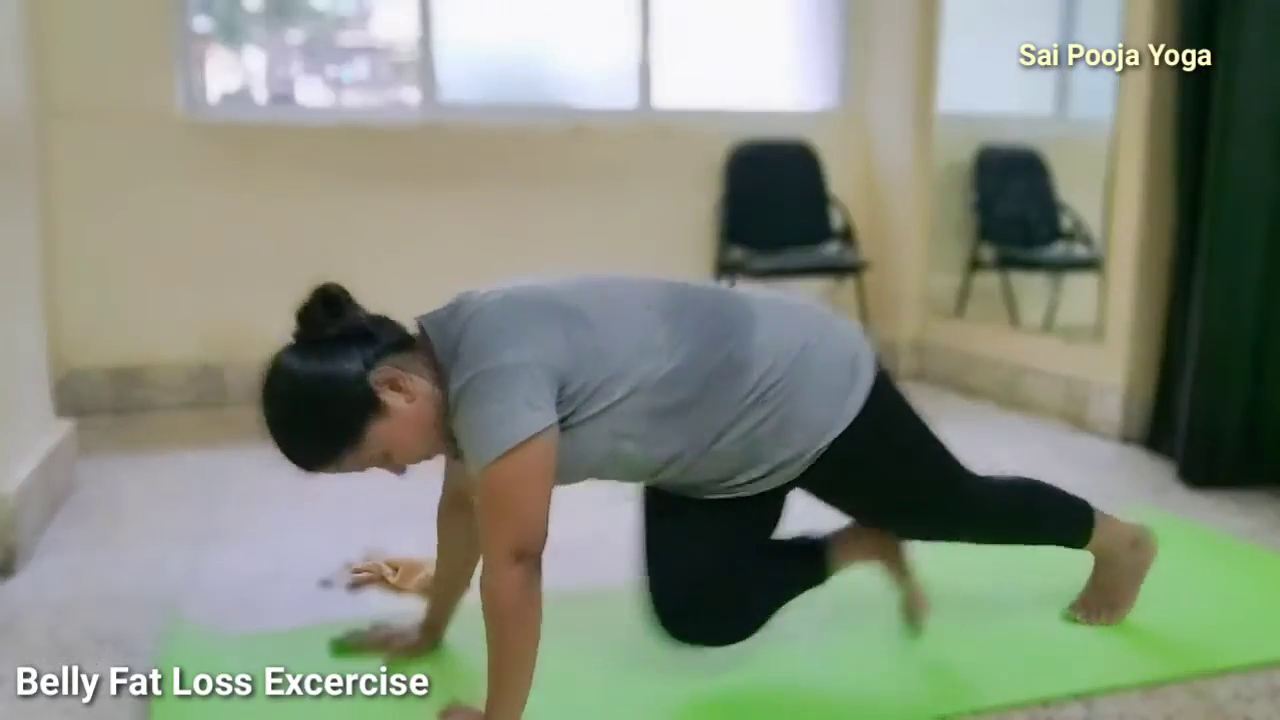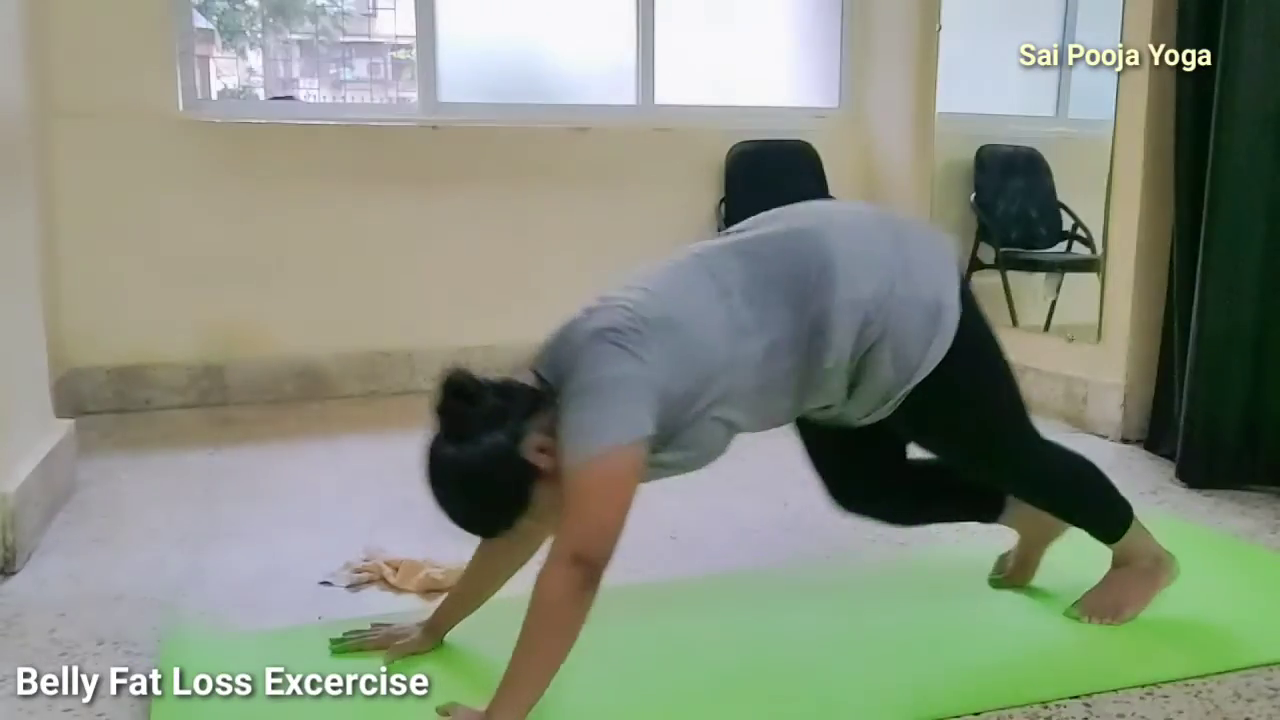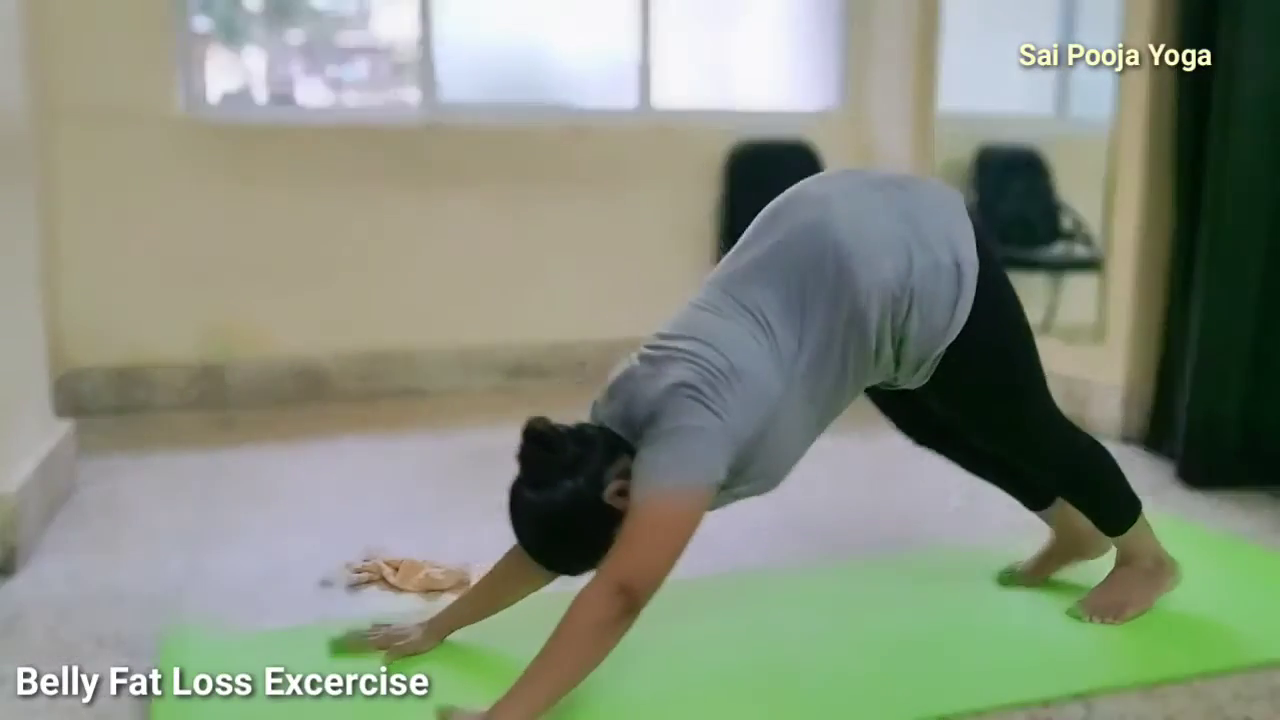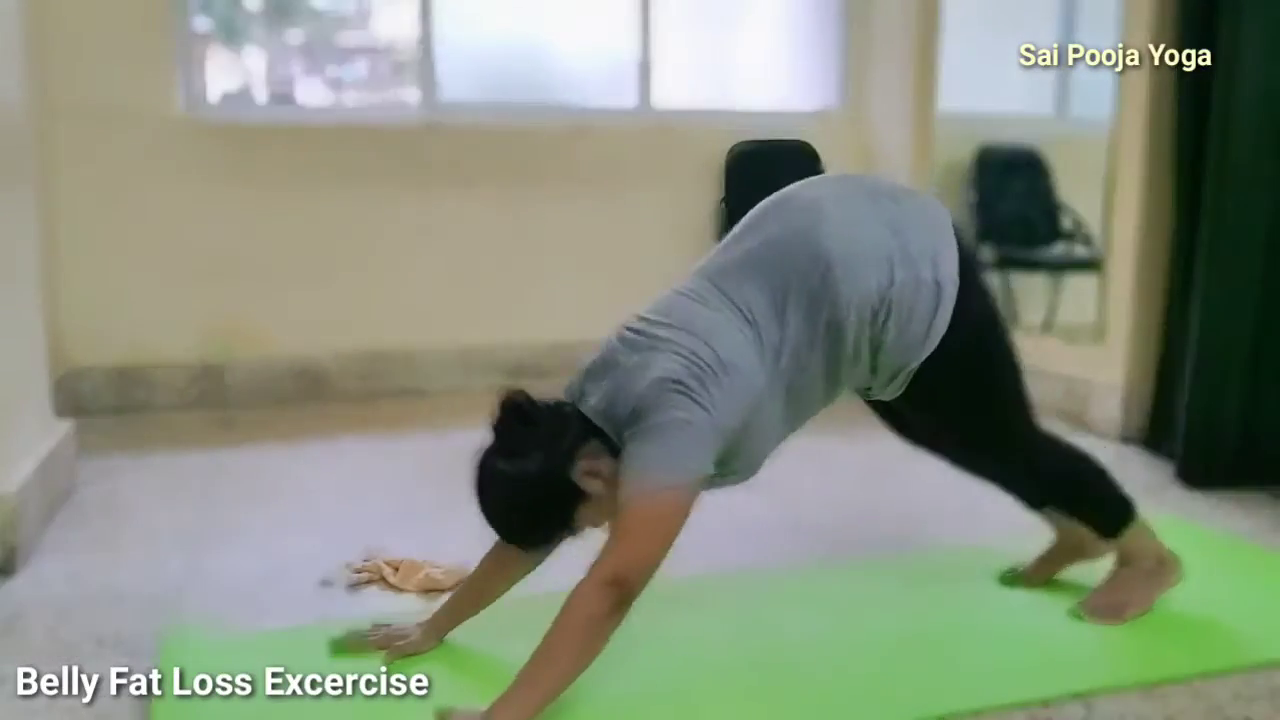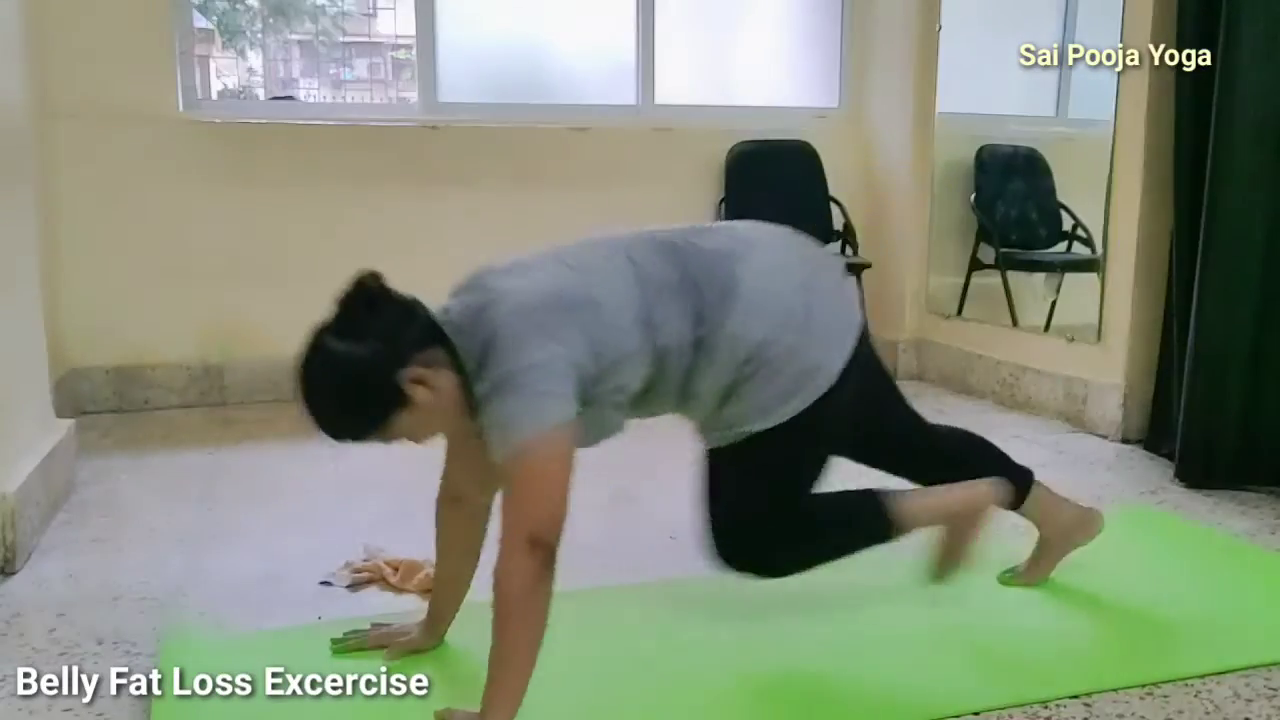
dt=0.3s
person 1, frame 1
left shoulder: (490, 372)
right shoulder: (442, 363)
left elbow: (514, 557)
right elbow: (464, 506)
right wrist: (429, 629)
left hip: (801, 394)
left knee: (954, 500)
right knee: (695, 614)
left ankle: (1118, 540)
right ankle: (865, 540)
person 1, frame 2
left shoulder: (605, 395)
right shoulder: (547, 400)
left elbow: (577, 570)
right elbow: (520, 523)
right wrist: (432, 628)
left hip: (897, 297)
right hip: (835, 280)
left knee: (1006, 451)
right knee: (865, 490)
left ankle: (1142, 554)
right ankle: (1029, 517)
person 1, frame 3
left shoulder: (685, 432)
right shoulder: (616, 431)
left elbow: (618, 597)
right elbow: (548, 542)
right wrist: (435, 627)
left hip: (920, 260)
right hip: (850, 240)
left knee: (1025, 429)
right knee: (933, 424)
left ankle: (1145, 556)
right ankle: (1076, 528)
person 1, frame 4
left shoulder: (668, 424)
right shoulder: (584, 406)
left elbow: (612, 587)
right elbow: (535, 528)
right wrist: (435, 625)
left hip: (897, 271)
right hip: (839, 235)
left knee: (995, 440)
right knee: (942, 428)
left ankle: (1144, 553)
right ankle: (1079, 532)
person 1, frame 5
left shoulder: (517, 362)
right shoulder: (458, 334)
left elbow: (530, 548)
right elbow: (464, 494)
right wrist: (430, 628)
left hip: (785, 328)
right hip: (763, 284)
left knee: (751, 541)
right knee: (897, 439)
left ankle: (957, 502)
right ankle: (1059, 513)
